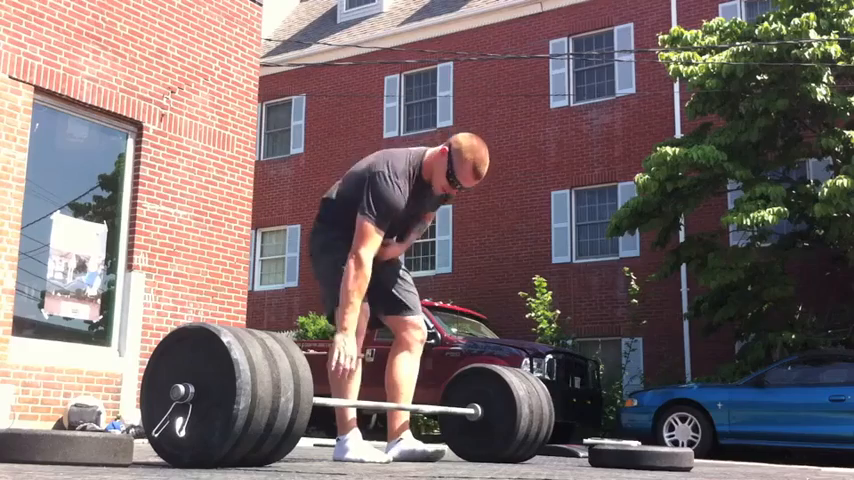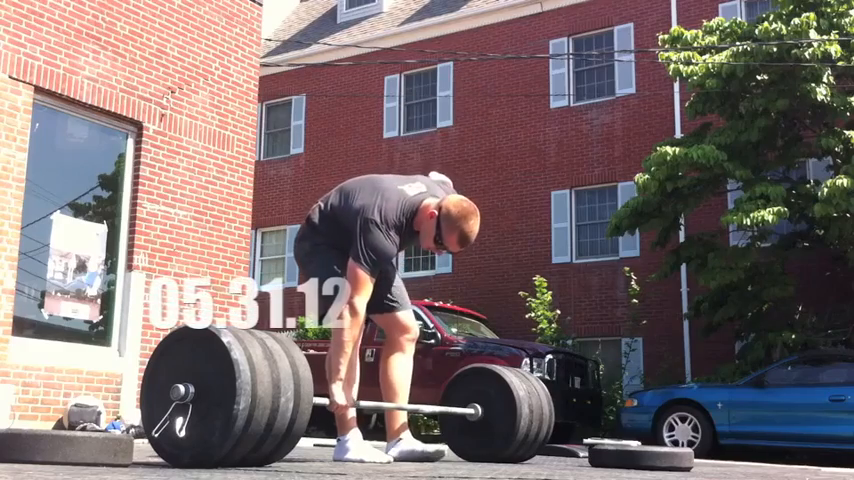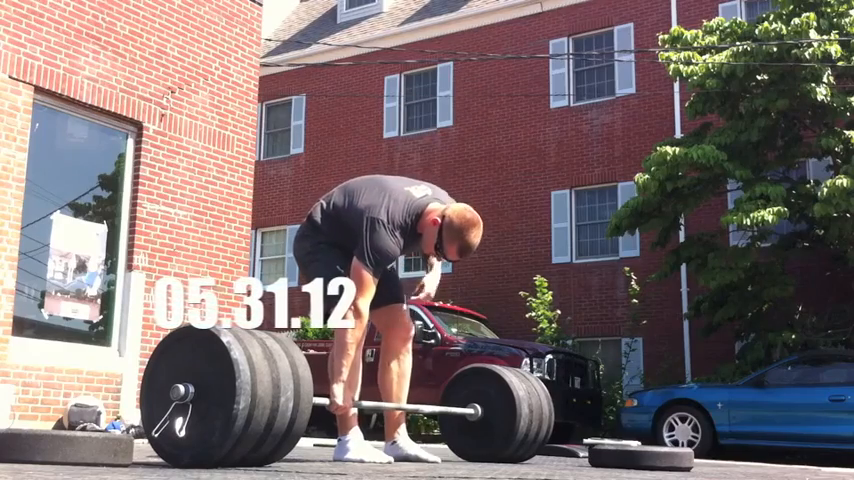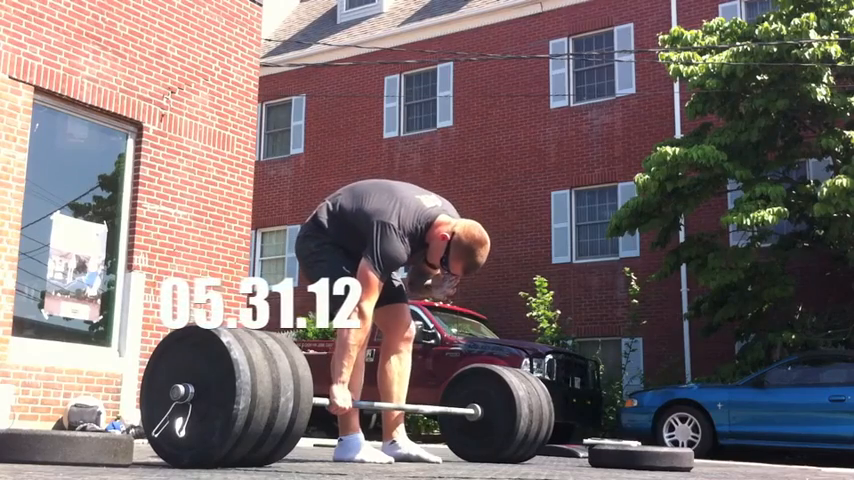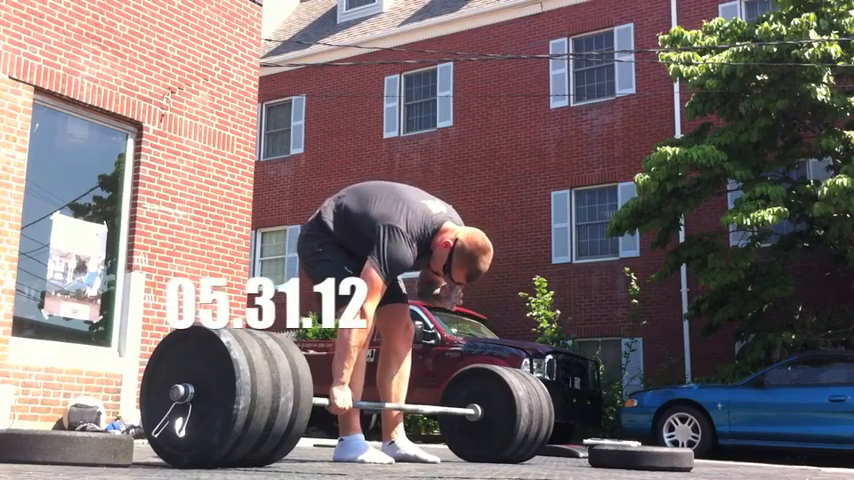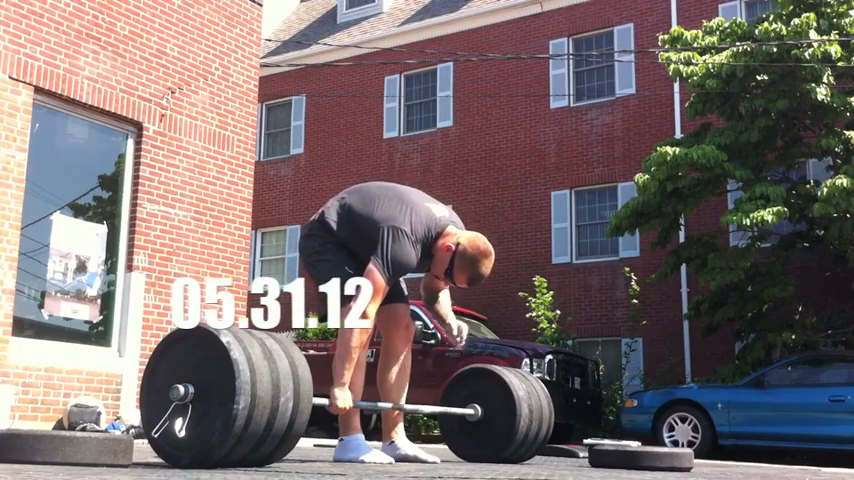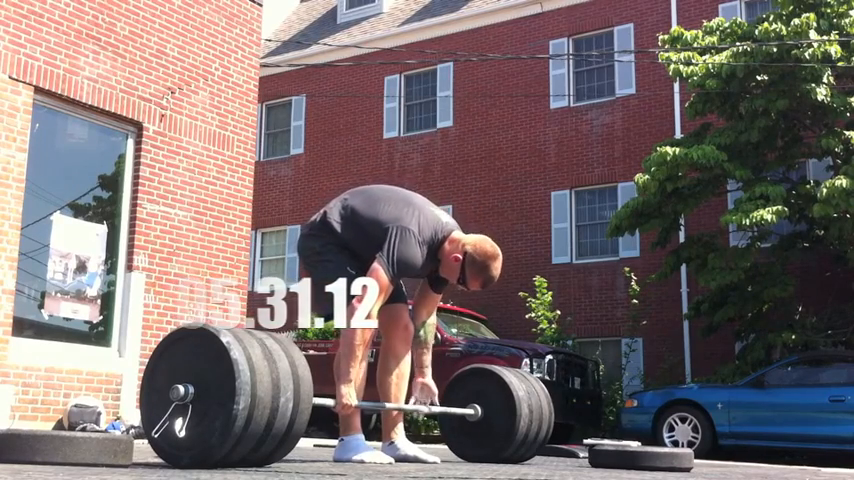
dt=0.4s
person 1, frame 1
left shoulder: (447, 179)
right shoulder: (392, 179)
right elbow: (360, 259)
left wrist: (401, 243)
right wrist: (345, 331)
left hip: (384, 243)
right hip: (336, 239)
left knee: (413, 331)
right knee: (357, 319)
left ankle: (399, 439)
right ankle: (348, 440)
person 1, frame 2
left shoulder: (445, 201)
right shoulder: (381, 228)
right elbow: (354, 306)
right wrist: (338, 382)
left hip: (362, 248)
right hip: (322, 242)
left knee: (406, 331)
right knee: (347, 324)
left ankle: (399, 439)
right ankle: (348, 440)
person 1, frame 3
left shoulder: (448, 212)
right shoulder: (386, 228)
left elbow: (431, 252)
right elbow: (358, 306)
left wrist: (431, 273)
right wrist: (340, 383)
left hip: (362, 247)
right hip: (321, 242)
left knee: (402, 330)
right knee: (351, 321)
left ankle: (396, 439)
right ankle: (349, 440)
person 1, frame 4
left shoulder: (453, 226)
right shoulder: (394, 235)
left elbow: (416, 282)
right elbow: (361, 309)
left wrist: (437, 285)
right wrist: (340, 384)
left hip: (362, 246)
right hip: (323, 241)
left knee: (403, 332)
right knee: (356, 323)
left ankle: (394, 440)
right ankle: (349, 440)
person 1, frame 5
left shoulder: (457, 233)
right shoulder: (400, 240)
left elbow: (425, 290)
right elbow: (362, 311)
left wrist: (443, 295)
right wrist: (340, 385)
left hip: (363, 246)
right hip: (325, 240)
left knee: (402, 331)
right knee: (360, 322)
left ankle: (394, 440)
right ankle: (350, 441)
person 1, frame 6
left shoulder: (457, 237)
right shoulder: (403, 242)
left elbow: (434, 292)
right elbow: (361, 311)
left wrist: (449, 320)
right wrist: (340, 386)
left hip: (366, 246)
right hip: (327, 241)
left knee: (403, 330)
right knee: (360, 323)
left ankle: (394, 440)
right ankle: (350, 441)
person 1, frame 7
left shoulder: (449, 247)
right shoulder: (411, 245)
left elbow: (423, 315)
right elbow: (363, 308)
left wrist: (423, 374)
right wrist: (346, 384)
left hip: (364, 249)
right hip: (326, 241)
left knee: (401, 330)
right knee: (364, 325)
left ankle: (394, 441)
right ankle: (350, 441)
